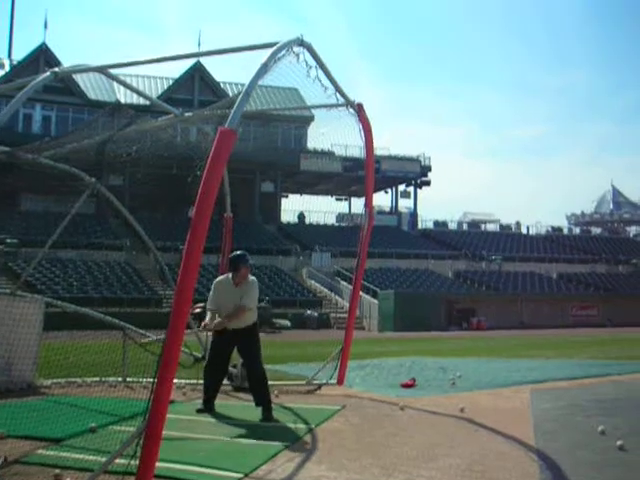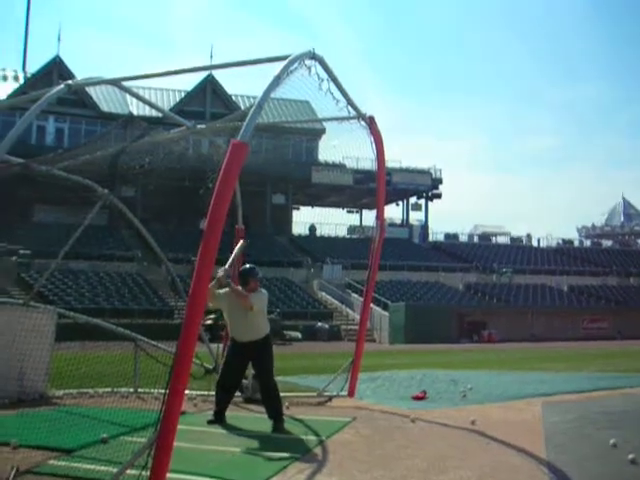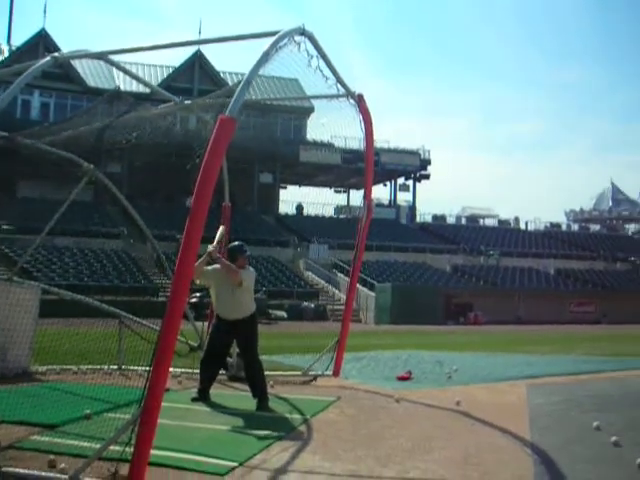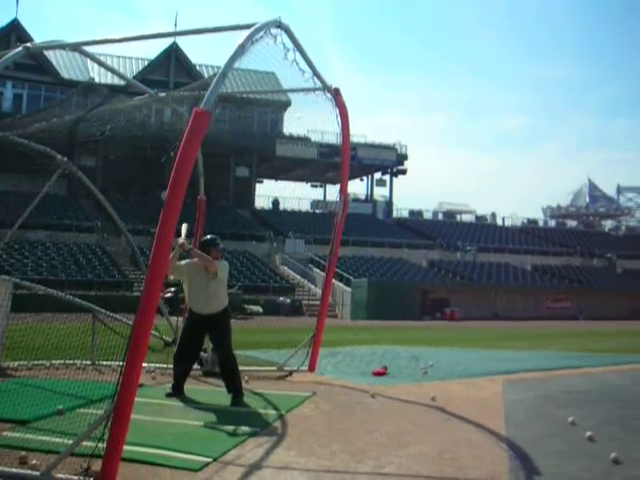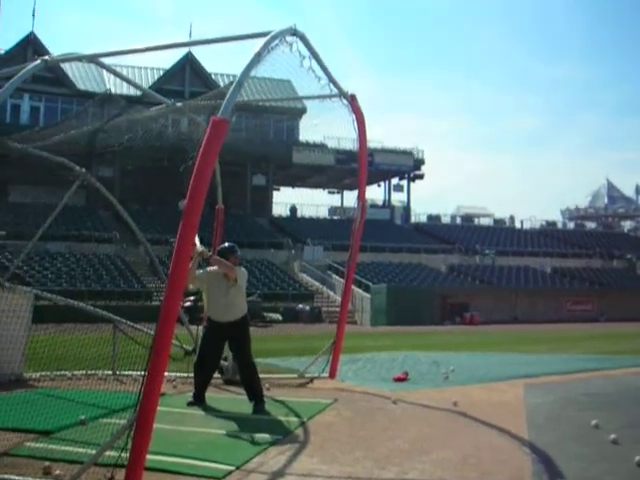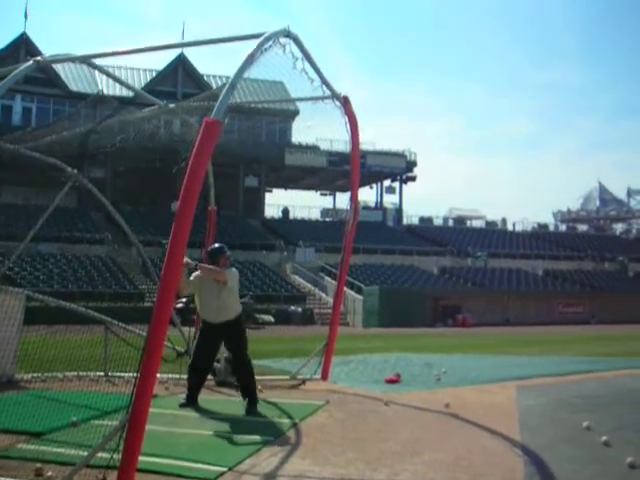
dt=0.4s
person 1, frame 1
left shoulder: (252, 283)
right shoulder: (220, 283)
left elbow: (244, 308)
right elbow: (212, 308)
left wrist: (223, 321)
right wrist: (209, 320)
left hip: (247, 330)
right hip: (223, 331)
left knee: (255, 369)
right knee: (212, 367)
left ankle: (266, 408)
right ankle: (208, 402)
person 1, frame 2
left shoulder: (261, 295)
right shoulder: (228, 294)
left elbow: (245, 300)
right elbow: (208, 297)
left wrist: (226, 282)
right wrist: (217, 282)
left hip: (260, 343)
right hip: (237, 343)
left knee: (267, 382)
right knee: (226, 380)
left ankle: (278, 420)
right ankle: (219, 414)
person 1, frame 3
left shoulder: (250, 273)
right shoulder: (216, 271)
left elbow: (235, 275)
right elbow: (195, 274)
left wrist: (217, 257)
right wrist: (207, 256)
left hip: (246, 322)
right hip: (223, 321)
left knee: (251, 360)
right knee: (210, 358)
left ankle: (262, 398)
right ankle: (203, 391)
person 1, frame 4
left shoulder: (223, 266)
right shoulder: (189, 265)
left elbow: (210, 264)
right elbow: (169, 269)
left wrist: (189, 248)
right wrist: (178, 249)
left hip: (219, 316)
right hip: (195, 316)
left knee: (226, 355)
right knee: (183, 353)
left ankle: (237, 393)
right ankle: (177, 387)
person 1, frame 5
left shoulder: (242, 273)
right shoulder: (208, 274)
left elbow: (230, 270)
right elbow: (189, 279)
left wrist: (208, 256)
right wrist: (196, 258)
left hip: (238, 324)
right hip: (214, 324)
left knee: (245, 363)
right knee: (203, 362)
left ankle: (258, 401)
right ankle: (198, 396)
person 1, frame 6
left shoulder: (233, 274)
right shoulder: (199, 277)
left elbow: (218, 274)
right elbow: (182, 290)
left wrist: (194, 265)
right wrist: (184, 268)
left hip: (233, 324)
right hip: (209, 326)
left knee: (242, 362)
right knee: (198, 363)
left ankle: (252, 402)
right ankle: (191, 398)
